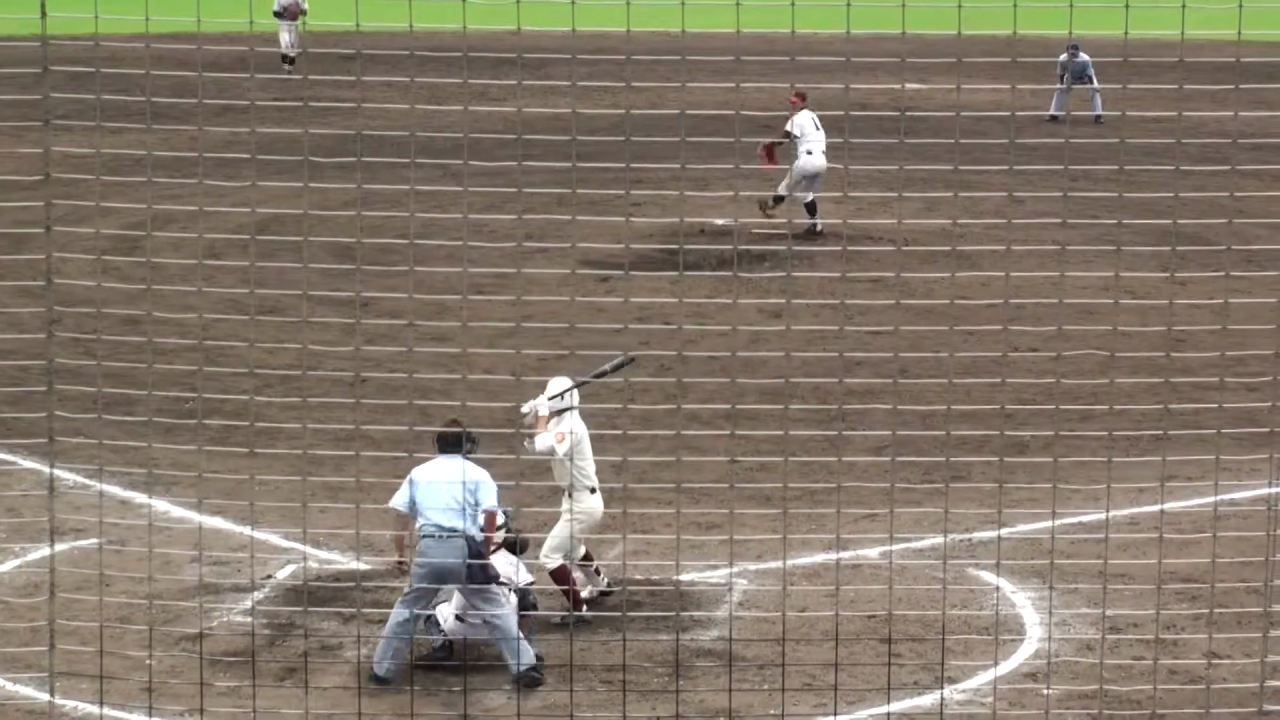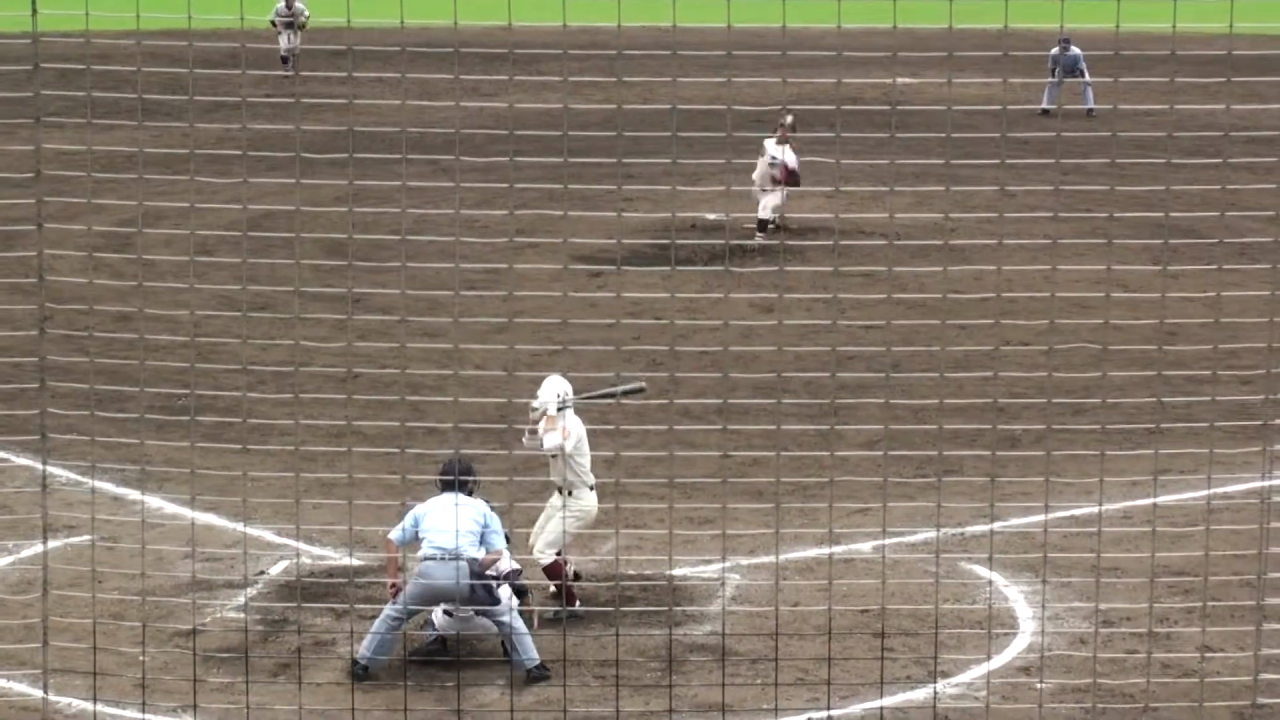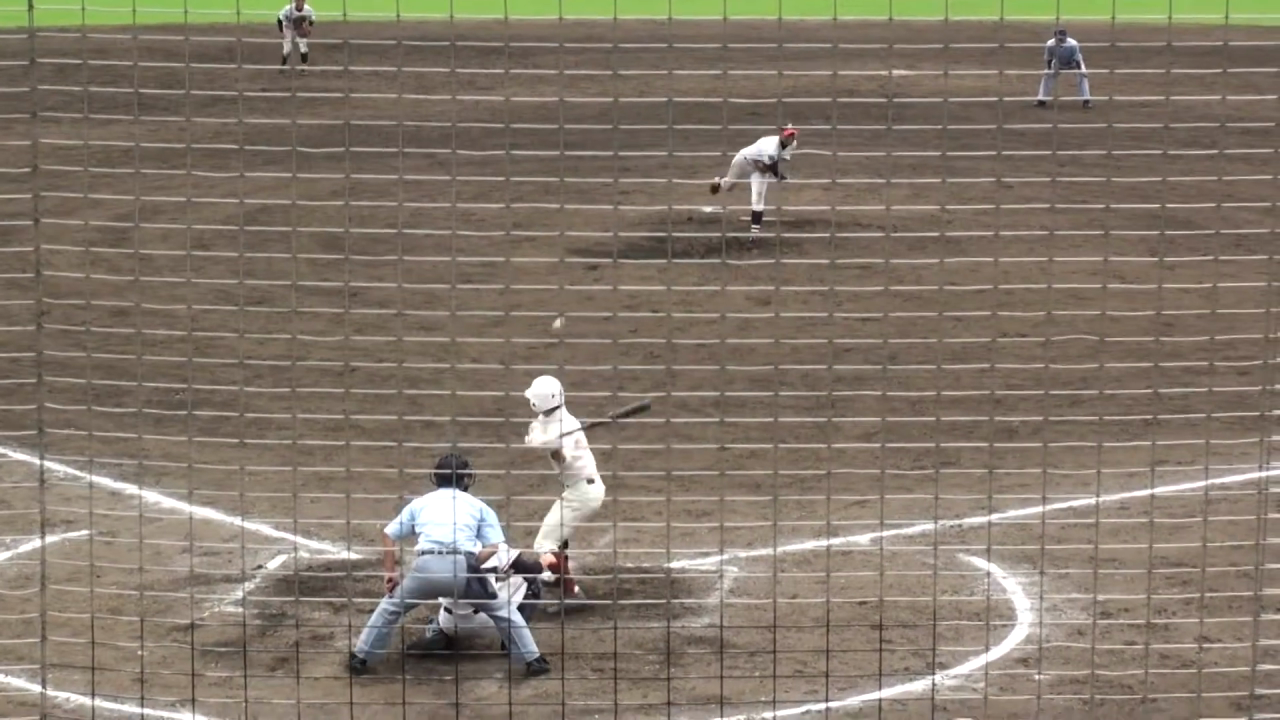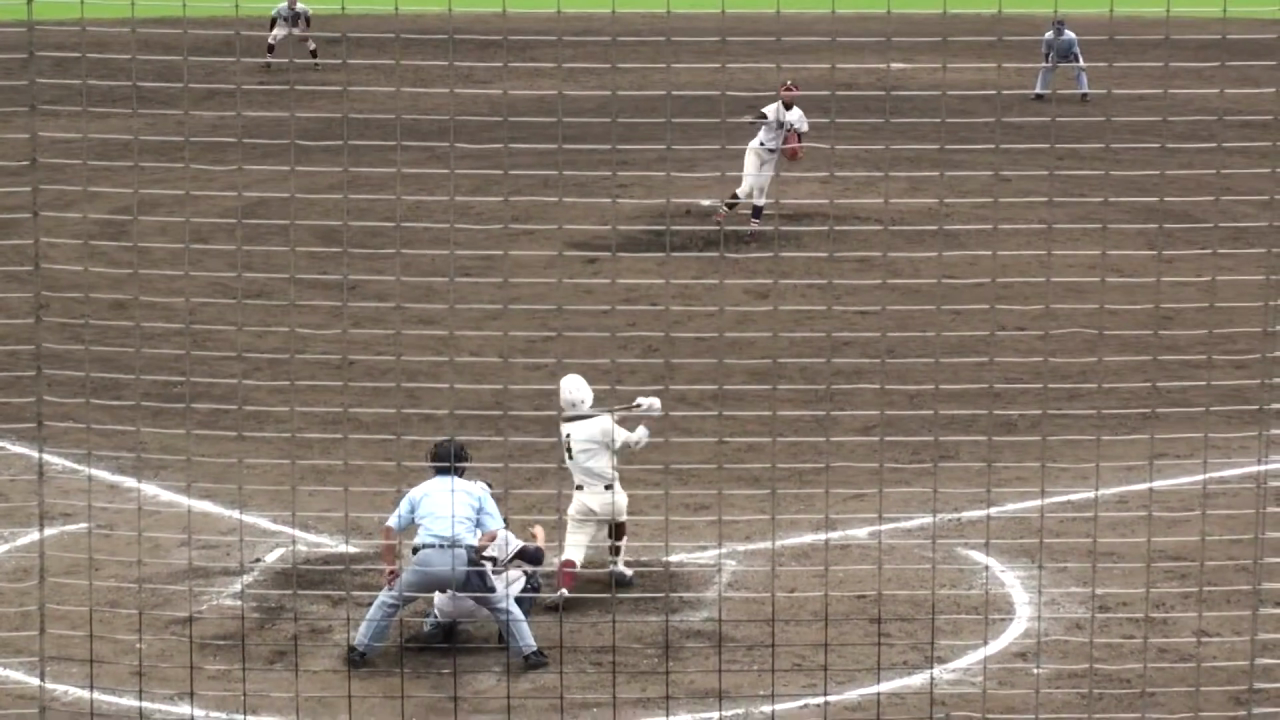
dt=0.4s
person 1, frame 1
left shoulder: (571, 425)
right shoulder: (560, 421)
left elbow: (543, 446)
right elbow: (534, 444)
left wrist: (542, 414)
right wrist: (533, 420)
left hip: (582, 503)
right hip: (576, 499)
left knee: (550, 556)
right knee: (571, 547)
left ankle: (578, 610)
right ankle: (601, 585)
person 1, frame 2
left shoulder: (570, 423)
right shoulder: (554, 419)
left elbow: (551, 446)
right elbow: (531, 442)
left wrist: (550, 414)
right wrist: (535, 418)
left hip: (579, 502)
right hip: (562, 495)
left knee: (542, 552)
right knee: (537, 542)
left ankle: (571, 606)
right ankle: (567, 575)
person 1, frame 3
left shoulder: (566, 424)
left elbow: (569, 463)
right elbow: (532, 439)
left wrist: (552, 444)
right wrist: (539, 441)
left hip: (580, 493)
right hip: (585, 490)
left knee: (544, 545)
right knee: (556, 533)
left ankle: (571, 592)
right ankle: (559, 574)
person 1, frame 4
left shoulder: (567, 422)
right shoulder: (599, 424)
right elbow: (635, 441)
left wrist: (636, 405)
right wrist: (651, 412)
left hip: (583, 497)
right hip: (609, 495)
left knee: (573, 553)
right knee: (618, 519)
left ankle: (562, 591)
right ankle: (618, 567)
person 2, frame 1
left shoulder: (419, 472)
right shoulder: (477, 473)
left elbow: (402, 514)
right elbow: (491, 513)
left wrist: (400, 553)
right wrist: (485, 547)
left hip: (428, 549)
right hip: (463, 550)
left knee: (406, 609)
right knee: (494, 610)
left ankle: (381, 670)
right ankle: (524, 667)
person 2, frame 2
left shoulder: (423, 507)
right shoulder: (482, 510)
left elbow: (392, 540)
right elbow: (497, 553)
left wrist: (393, 578)
left hip: (428, 573)
right hip: (464, 572)
left knee: (394, 612)
right knee: (504, 614)
left ankle: (363, 664)
right ankle: (533, 666)
person 2, frame 3
left shoulder: (419, 503)
right shoulder: (479, 506)
left elbow: (388, 535)
right elbow: (494, 547)
left wrist: (390, 572)
left hip: (425, 566)
right hip: (462, 567)
left knee: (391, 606)
right knee: (501, 608)
left ankle: (360, 658)
right ankle: (533, 660)
person 2, frame 4
left shoulder: (418, 491)
right shoulder: (477, 491)
left elbow: (390, 528)
right elbow: (492, 533)
left wrist: (390, 565)
left hip: (425, 560)
right hip: (462, 560)
left knee: (389, 598)
right knee: (501, 601)
left ankle: (359, 651)
right ankle: (530, 653)
